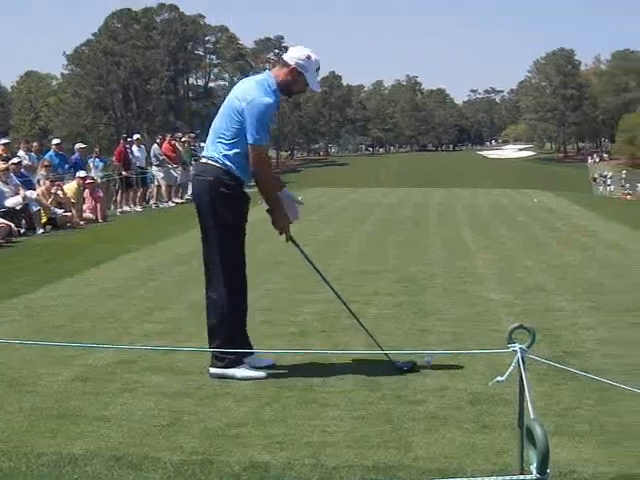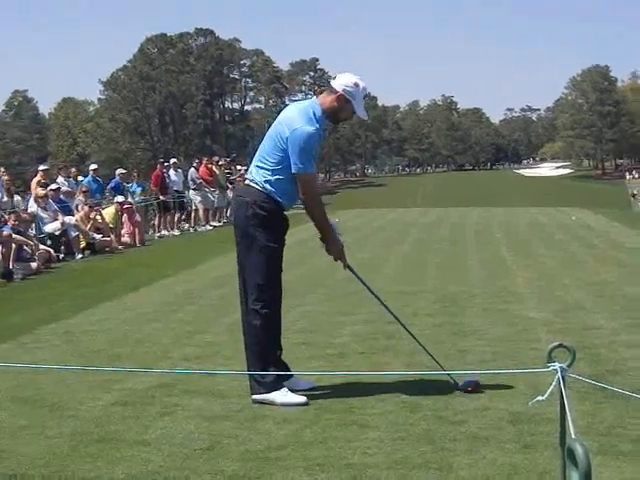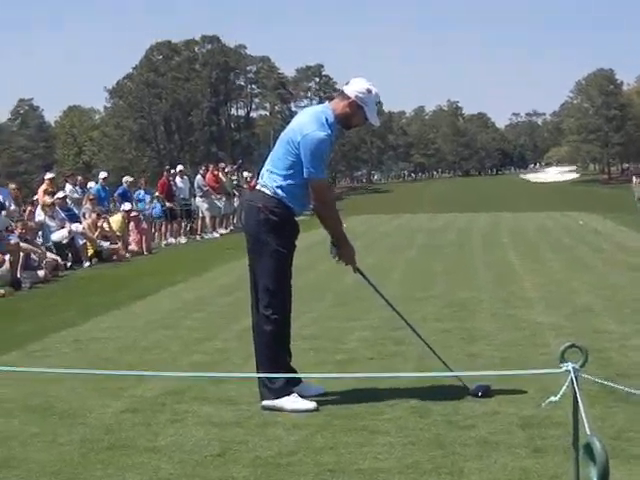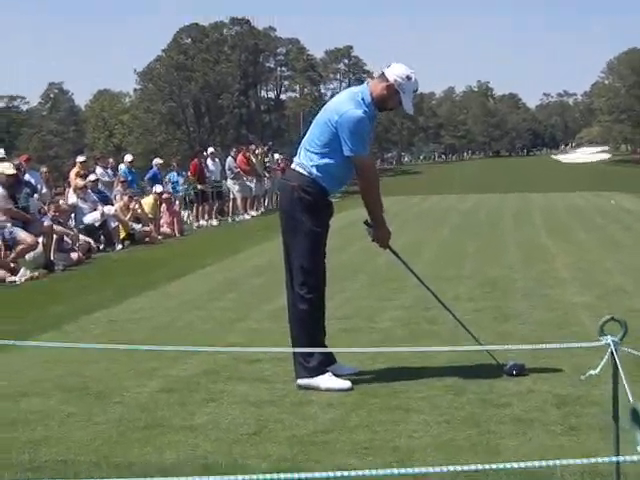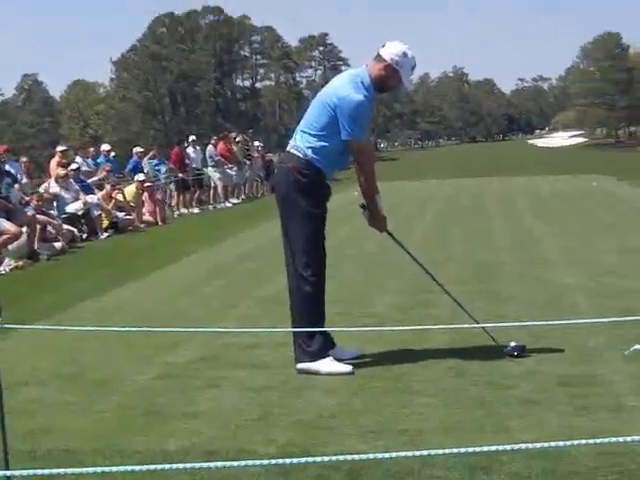
dt=0.7s
person 1, frame 1
left shoulder: (254, 86)
right shoulder: (262, 99)
left elbow: (256, 157)
right elbow: (257, 165)
left wrist: (281, 192)
right wrist: (277, 210)
left hip: (217, 182)
right hip: (219, 184)
left knee: (230, 272)
right knee: (227, 275)
left ankle: (236, 348)
right ankle: (225, 358)
person 1, frame 2
left shoulder: (305, 111)
right shoulder: (305, 128)
left elbow: (307, 184)
right elbow: (307, 193)
left wrist: (326, 223)
right wrist: (329, 237)
left hip: (264, 208)
right hip: (258, 208)
left knee: (269, 295)
right knee: (261, 297)
left ankle: (275, 371)
right ankle: (264, 384)
person 1, frame 3
left shoulder: (318, 117)
right shoulder: (317, 133)
left elbow: (323, 189)
right elbow: (320, 199)
left wrist: (339, 235)
right wrist: (342, 243)
left hip: (274, 214)
right hip: (269, 215)
left knee: (278, 301)
right knee: (271, 303)
left ankle: (285, 378)
right ankle: (274, 390)
person 1, frame 4
left shoulder: (360, 104)
right shoulder: (354, 112)
left elbow: (368, 168)
right elbow: (364, 174)
left wrist: (379, 216)
right wrist: (378, 223)
left hip: (310, 193)
right hip: (303, 194)
left knee: (312, 281)
right knee: (306, 283)
left ankle: (319, 359)
right ankle: (310, 369)
person 1, frame 5
left shoulder: (357, 83)
right shoulder: (354, 96)
left elbow: (364, 153)
right elbow: (362, 158)
left wrist: (372, 197)
right wrist: (374, 209)
left hip: (304, 176)
right hip: (300, 177)
left knee: (312, 264)
right knee: (307, 266)
left ankle: (318, 343)
right ankle: (310, 353)
